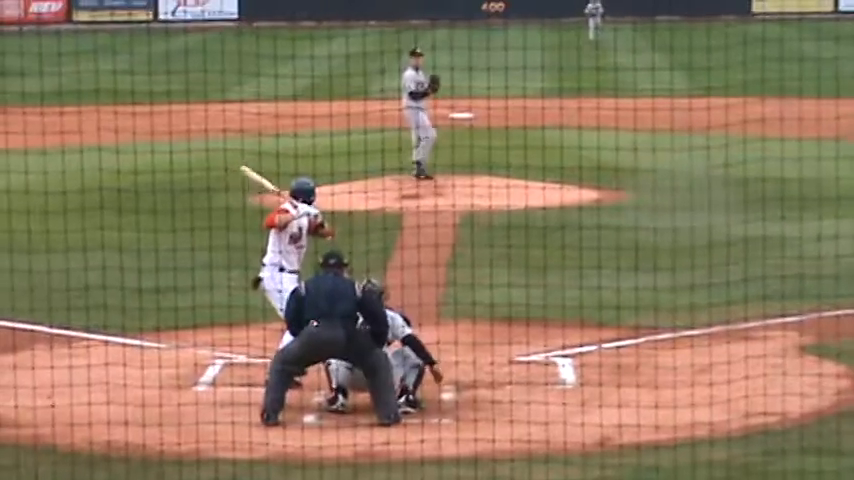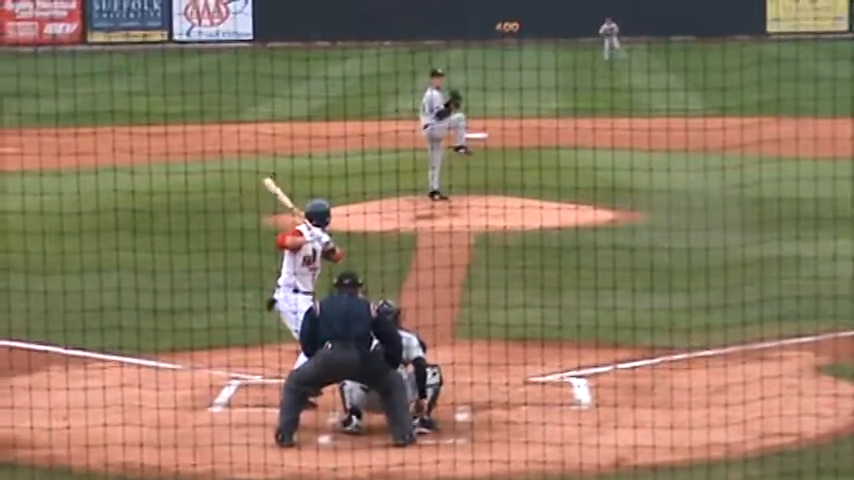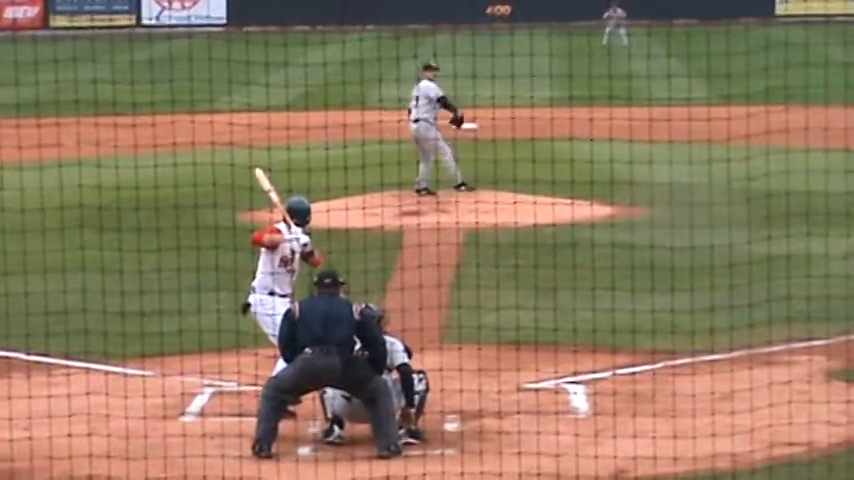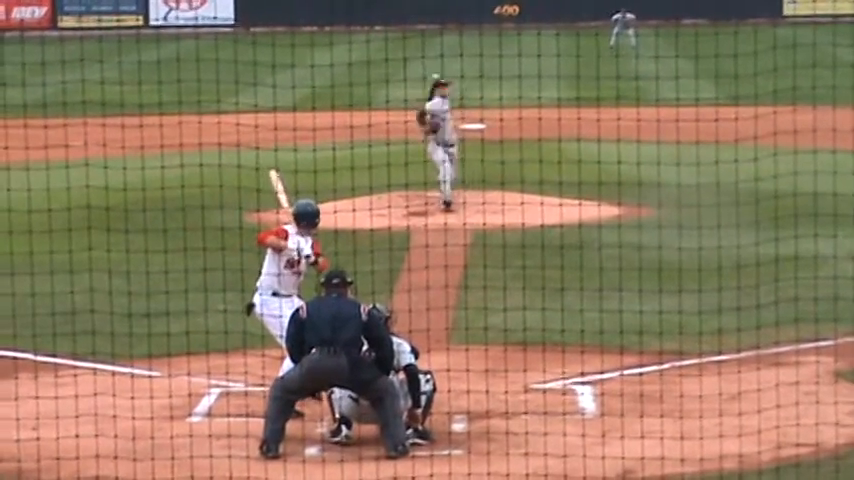
dt=0.4s
person 1, frame 1
left shoulder: (304, 216)
right shoulder: (286, 212)
left elbow: (327, 233)
right elbow: (270, 223)
left wrist: (318, 220)
right wrist: (297, 214)
left hip: (289, 277)
right hip: (277, 277)
person 1, frame 2
left shoulder: (318, 237)
right shoulder: (300, 233)
left elbow: (338, 257)
right elbow: (281, 242)
left wrist: (328, 244)
right wrist: (309, 238)
left hip: (303, 298)
right hip: (291, 298)
person 1, frame 3
left shoulder: (298, 236)
right shoulder: (277, 231)
left elbow: (317, 262)
right elbow: (257, 238)
left wrist: (307, 247)
right wrist: (287, 236)
left hip: (282, 301)
right hip: (267, 301)
person 1, frame 4
left shoulder: (310, 241)
right shoulder: (285, 233)
left elbow: (323, 266)
right elbow: (262, 239)
left wrist: (312, 257)
right wrist: (290, 246)
left hip: (290, 299)
right hip: (271, 301)
person 2, frame 1
left shoulder: (304, 288)
right shoulder: (355, 288)
left elbow: (292, 321)
right elbow: (379, 320)
right wrist: (375, 345)
left hip: (313, 336)
right hip: (345, 337)
left knee: (281, 363)
right knee: (378, 364)
left ankle: (269, 414)
right ankle: (389, 414)
person 2, frame 2
left shoulder: (318, 307)
right shoulder: (370, 308)
left elbow: (306, 342)
right elbow: (393, 341)
right wrist: (390, 366)
left hip: (327, 358)
right hip: (360, 359)
left knee: (295, 383)
right knee: (393, 384)
left ankle: (284, 435)
right ankle: (404, 435)
person 2, frame 3
left shoulder: (297, 309)
right shoulder: (354, 310)
left elbow: (285, 346)
right elbow: (377, 345)
right wrist: (375, 372)
left hip: (307, 364)
right hip: (343, 364)
left knee: (272, 391)
right knee: (379, 391)
left ankle: (262, 446)
right ankle: (389, 445)
person 2, frame 4
left shoulder: (304, 310)
right shoulder: (362, 310)
left elbow: (293, 346)
right elbow: (384, 346)
right wrist: (382, 372)
left hip: (315, 364)
right hip: (350, 365)
left knee: (280, 391)
right knee: (386, 392)
left ankle: (270, 446)
right ankle: (396, 445)
person 3, frame 1
right shoulder: (391, 315)
right elbow: (412, 343)
right wrist: (432, 364)
left hip: (349, 377)
left ankle: (339, 396)
right ankle: (405, 398)
person 3, frame 2
right shoulder: (407, 337)
right elbow: (420, 366)
right wrist: (422, 397)
left hip: (367, 399)
right knee: (433, 372)
left ankle: (353, 417)
right ankle: (421, 419)
person 3, frame 3
right shoulder: (391, 342)
right elbow: (406, 373)
right wrist: (409, 406)
left hip: (349, 409)
right knee: (419, 378)
left ankle: (335, 427)
right ankle: (408, 428)
person 3, frame 4
right shoulder: (398, 343)
right elbow: (412, 374)
right wrist: (415, 407)
left hip: (356, 410)
right knee: (426, 378)
left ankle: (342, 427)
right ankle: (414, 429)
person 4, frame 1
left shoulder: (420, 73)
right shoulder: (409, 74)
left elbow: (422, 91)
right elbow: (413, 95)
left wrist: (430, 88)
right wrist: (428, 91)
left hip: (420, 109)
right hip: (413, 110)
left knee: (419, 140)
right knee: (430, 135)
left ankle: (418, 170)
right ankle: (418, 161)
person 4, frame 2
left shoulder: (431, 93)
right shoulder: (434, 94)
left elbow: (439, 110)
right elbow: (441, 114)
left wrist: (449, 103)
right wrist: (453, 106)
left hip: (431, 130)
right hip: (434, 128)
left knee: (436, 163)
right knee: (460, 117)
left ankle: (434, 191)
right ankle: (460, 146)
person 4, frame 3
left shoulder: (417, 88)
right shoulder: (431, 86)
left elbow: (411, 110)
right elbow: (442, 101)
right wrist: (457, 112)
left hip: (416, 127)
right hip: (425, 126)
left knee: (426, 158)
right knee: (445, 152)
left ankle: (421, 186)
right ankle: (459, 183)
person 4, frame 4
left shoulder: (442, 101)
right shoulder: (438, 102)
right elbow: (422, 112)
left hip: (450, 145)
right hip: (436, 145)
left knee: (451, 173)
right knee: (446, 168)
left ankle: (443, 187)
right ankle: (447, 201)
